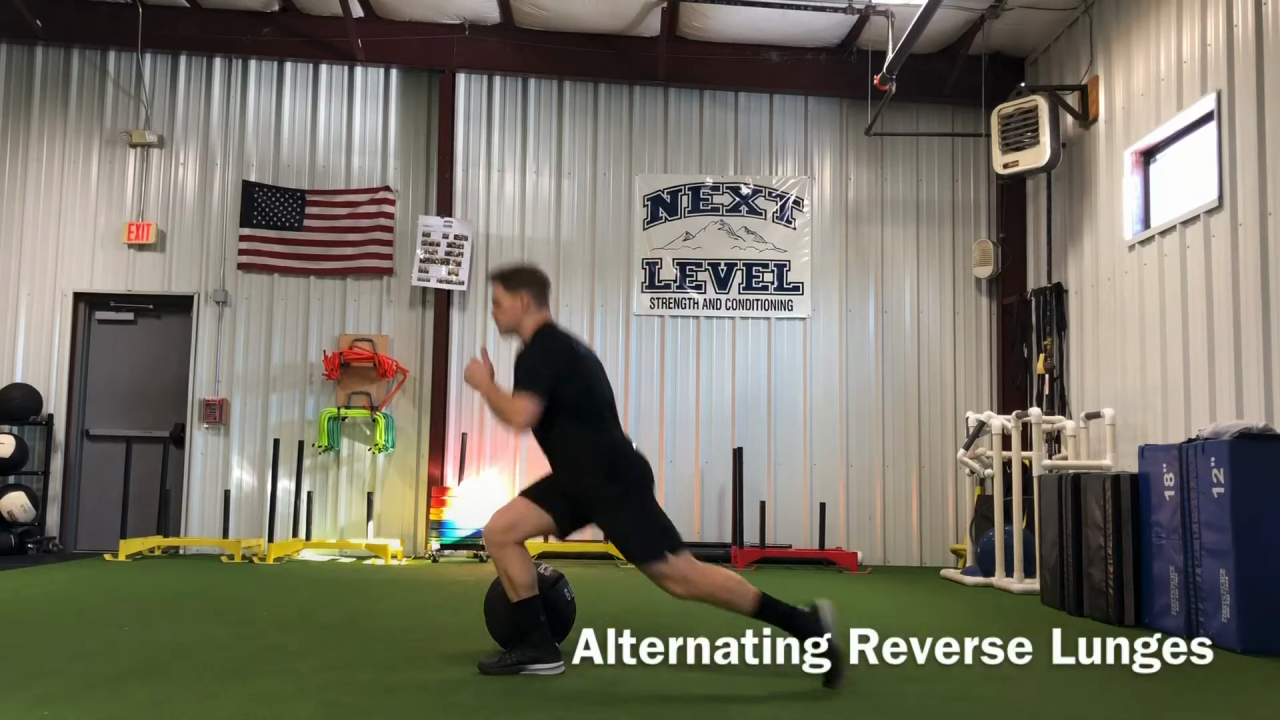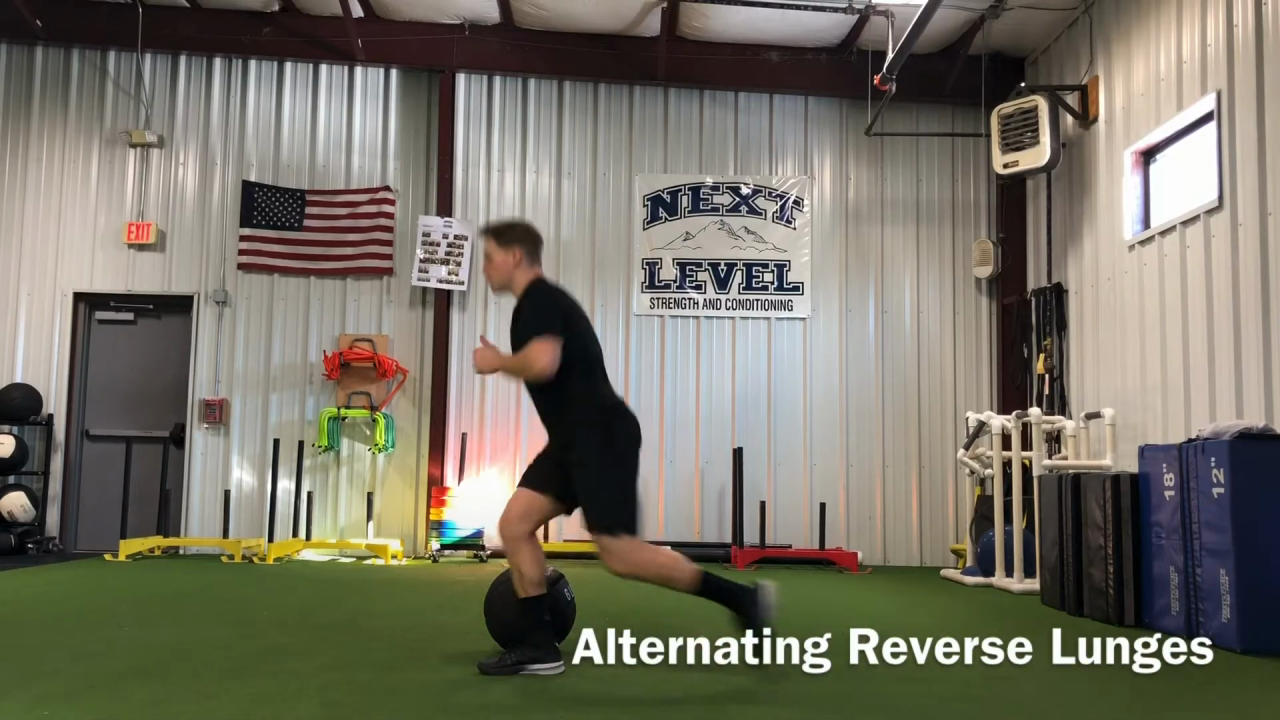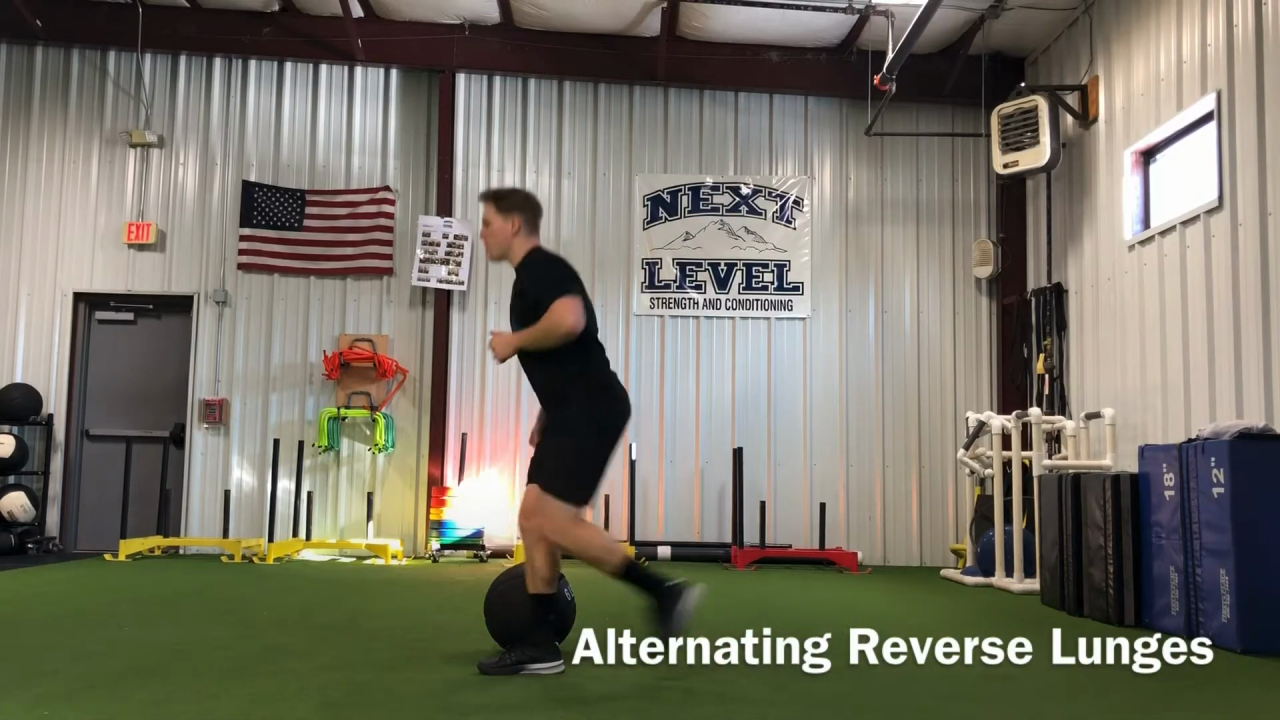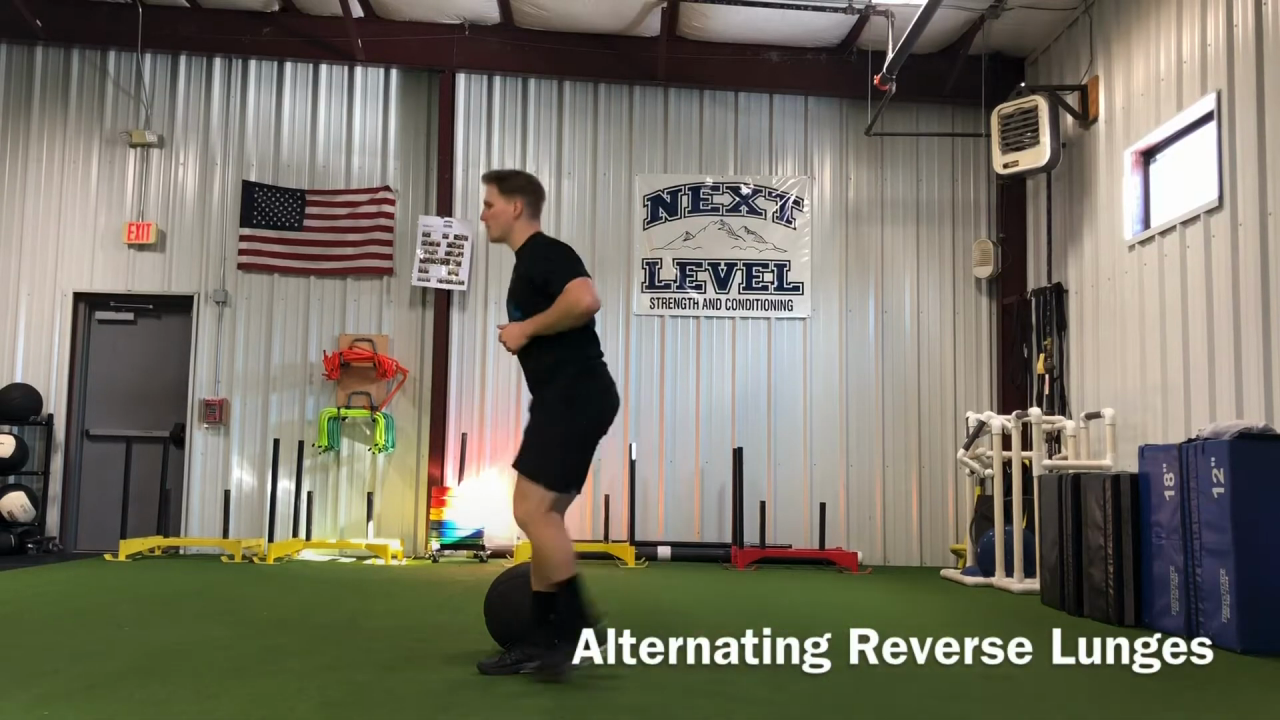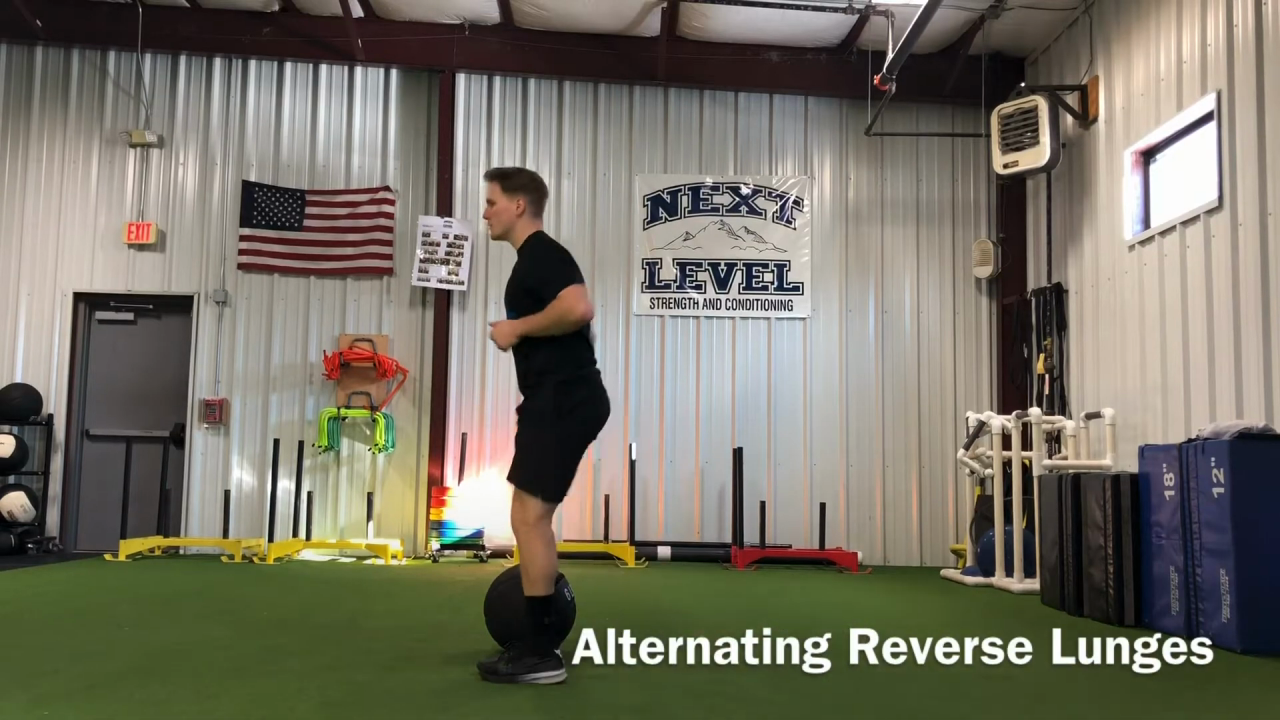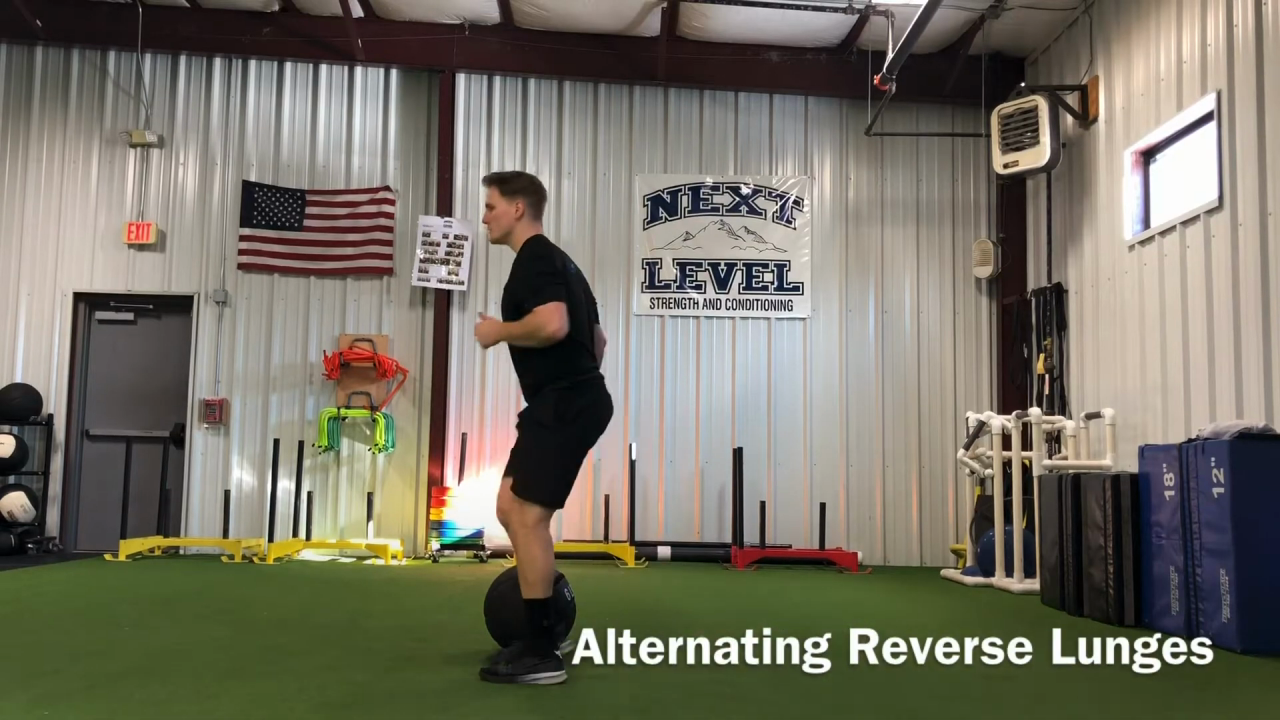
dt=0.1s
person 1, frame 1
left shoulder: (541, 351)
right shoulder: (560, 348)
left elbow: (519, 415)
left wrist: (484, 385)
left hip: (612, 477)
right hip: (583, 476)
left knee: (681, 574)
right knee: (501, 531)
left ankle: (804, 622)
right ankle: (538, 646)
person 1, frame 2
left shoulder: (537, 303)
right shoulder: (544, 303)
left elbow: (542, 366)
left wrist: (497, 363)
left hip: (599, 438)
right hip: (576, 439)
left knee: (620, 554)
right knee: (514, 522)
left ankle: (743, 600)
right ankle: (538, 645)
person 1, frame 3
left shoulder: (544, 268)
right shoulder: (535, 274)
left elbow: (571, 320)
left wrist: (513, 342)
right wrist: (545, 415)
left hip: (590, 408)
right hip: (569, 410)
left knee: (555, 523)
right knee: (532, 520)
left ankle: (663, 593)
right ankle: (542, 644)
person 1, frame 4
left shoulder: (545, 252)
right shoulder: (537, 260)
left elbow: (586, 300)
left wrist: (527, 329)
left hip: (575, 398)
right hip: (563, 399)
left knee: (536, 510)
right knee: (539, 514)
left ankle: (575, 629)
right ankle: (546, 636)
person 1, frame 5
left shoulder: (542, 253)
right shoulder: (537, 259)
left elbow: (579, 309)
right elbow: (558, 331)
left wrist: (517, 328)
left hip: (563, 404)
right hip: (556, 404)
left knee: (530, 520)
right knee: (530, 521)
left ankle: (540, 650)
right ankle: (537, 641)
person 1, frame 6
left shoulder: (535, 262)
right shoulder: (552, 263)
left elbow: (552, 327)
right elbow: (596, 337)
left wrist: (497, 332)
left hip: (565, 409)
right hip: (566, 407)
left knee: (523, 517)
right knee: (513, 511)
left ankle: (543, 652)
right ankle: (540, 636)
